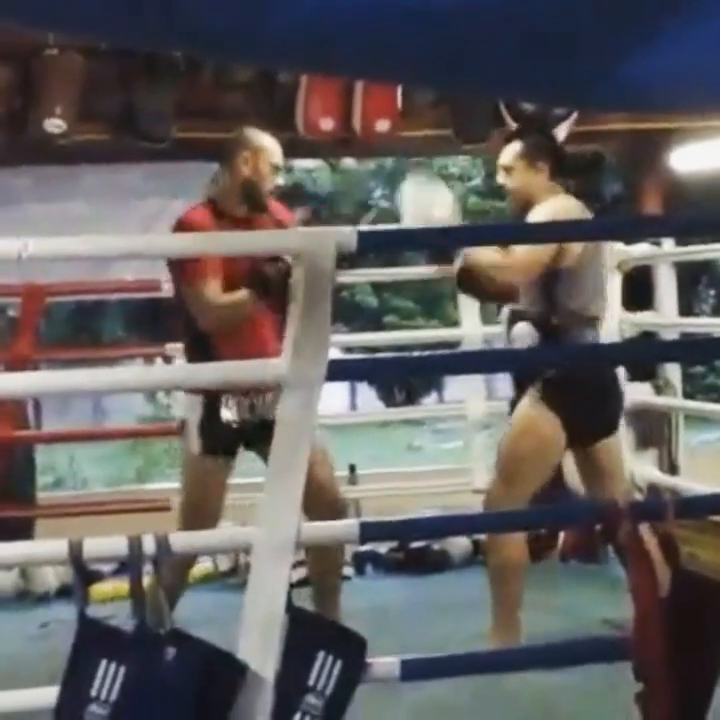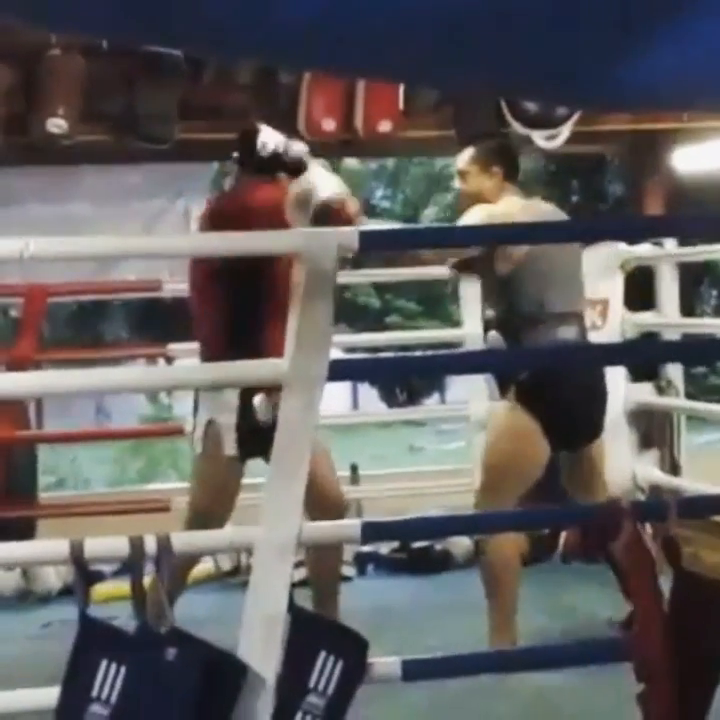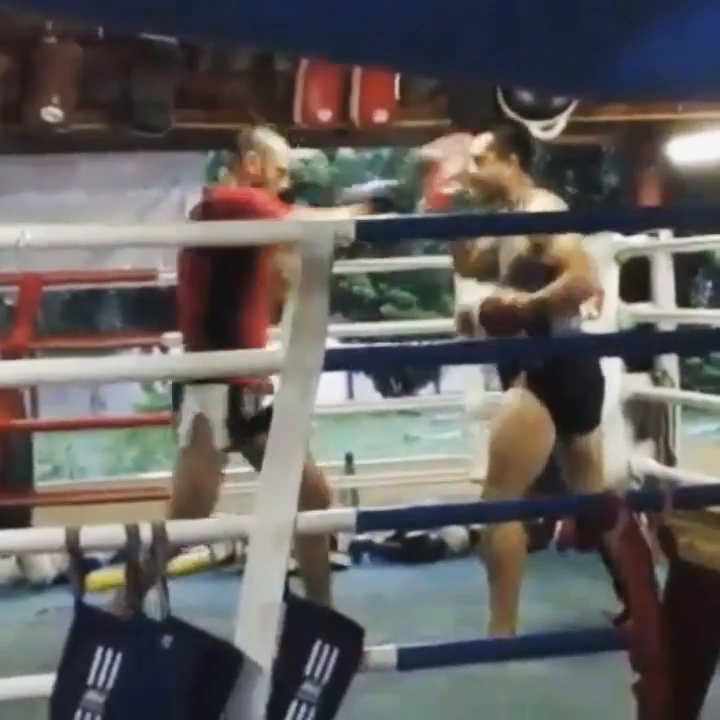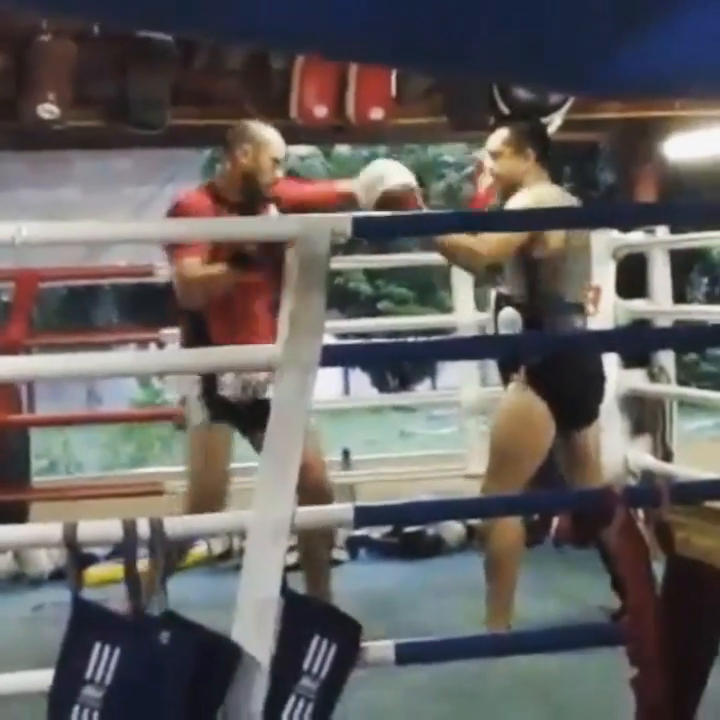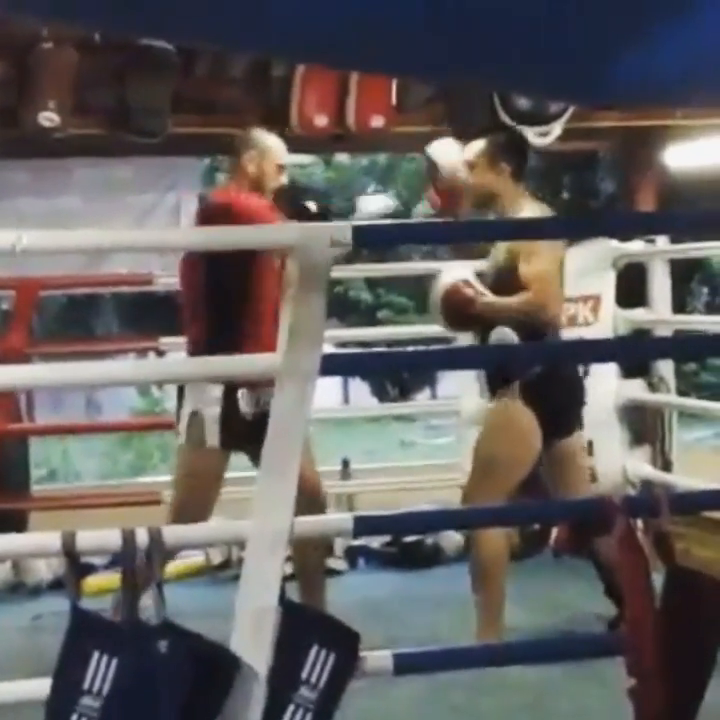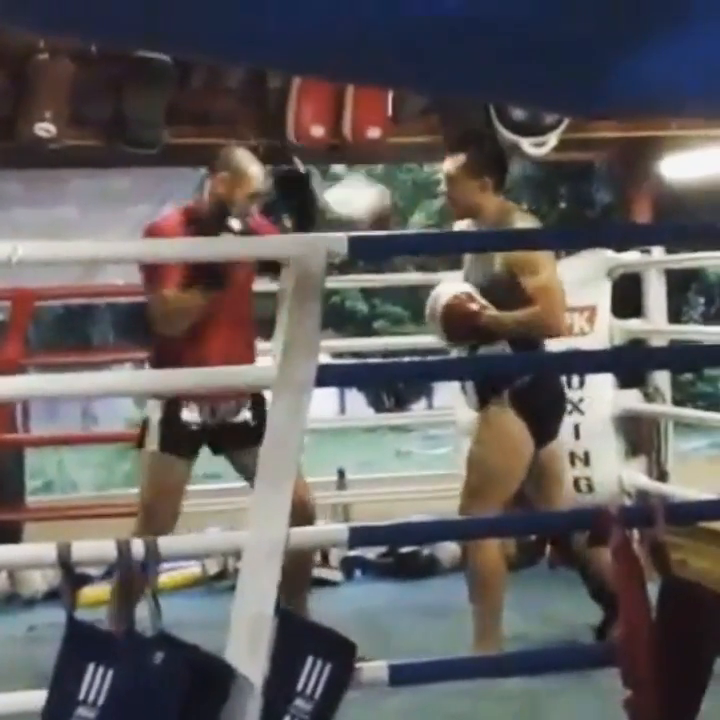
dt=0.3s
person 1, frame 1
left shoulder: (553, 213)
right shoulder: (562, 217)
left elbow: (511, 272)
right elbow: (516, 286)
left wrist: (463, 253)
right wrist: (471, 266)
left hip: (560, 377)
right hip: (590, 375)
left knee: (503, 505)
right knee: (617, 507)
left ankle: (504, 640)
person 1, frame 2
left shoulder: (489, 218)
right shoulder: (551, 216)
left hip: (541, 381)
right hip: (580, 371)
left knee: (493, 509)
right knee: (596, 501)
left ankle: (503, 642)
person 1, frame 3
left shoulder: (542, 210)
right shoulder: (512, 219)
left elbow: (585, 278)
right elbow: (469, 267)
left wrist: (523, 306)
left hip: (547, 369)
right hip: (577, 365)
left knee: (500, 499)
right knee: (594, 496)
left ankle: (501, 632)
person 1, frame 4
left shoulder: (535, 200)
right shoulder: (560, 205)
left elbow: (480, 254)
right elbow: (519, 264)
left hip: (546, 364)
right hip: (577, 360)
left knee: (501, 492)
right knee: (592, 490)
left ankle: (498, 626)
person 1, frame 5
left shoulder: (528, 222)
right shoulder: (506, 219)
left elbow: (546, 306)
left wrist: (479, 305)
right wrist: (448, 195)
left hip: (532, 377)
right hip: (553, 375)
left knee: (481, 503)
left ankle: (489, 639)
person 1, frame 6
left shoulder: (520, 237)
right shoulder: (470, 233)
left elbow: (552, 318)
left wrist: (485, 321)
left hip: (521, 389)
right hip: (517, 389)
left knee: (479, 515)
right knee: (558, 511)
left ankle: (488, 648)
person 2, frame 1
left shoulder: (271, 216)
right shoulder: (195, 225)
right elbow: (208, 313)
right wrist: (264, 285)
left hip: (273, 393)
right hip: (216, 401)
left knee: (329, 506)
right knee: (194, 534)
person 2, frame 2
left shoulder: (265, 213)
right shoulder: (234, 207)
right elbow: (344, 210)
right wrist: (303, 164)
left hip: (277, 394)
right hip: (234, 398)
left knee: (330, 508)
right knee: (202, 529)
person 2, frame 3
left shoulder: (253, 211)
right shoulder: (229, 205)
left elbow: (273, 294)
right elbow: (316, 226)
right wrist: (370, 203)
left hip: (247, 388)
right hip: (212, 389)
left knee: (313, 496)
right knee: (184, 523)
person 2, frame 4
left shoulder: (278, 199)
right shoulder: (192, 207)
left elbow: (355, 192)
right elbow: (191, 289)
right wrist: (248, 256)
left hip: (265, 374)
right hip: (214, 376)
left knee: (316, 490)
right knee: (204, 506)
left ankle: (321, 607)
person 2, frame 5
left shoulder: (252, 212)
right shoulder: (227, 205)
left hip: (259, 387)
right hip: (221, 388)
left knee: (310, 500)
right knee: (187, 521)
person 2, frame 6
left shoulder: (250, 228)
right shoulder: (166, 232)
right elbow: (169, 320)
right wrist: (215, 270)
left hip: (239, 400)
right hip: (180, 400)
left knee: (299, 510)
right knee: (154, 529)
